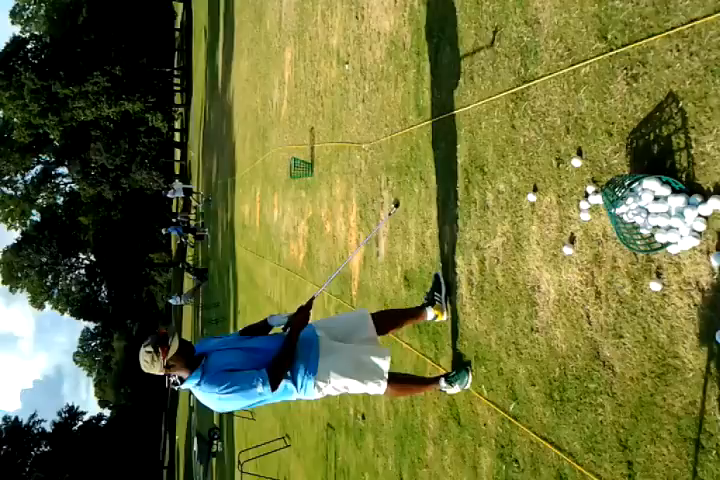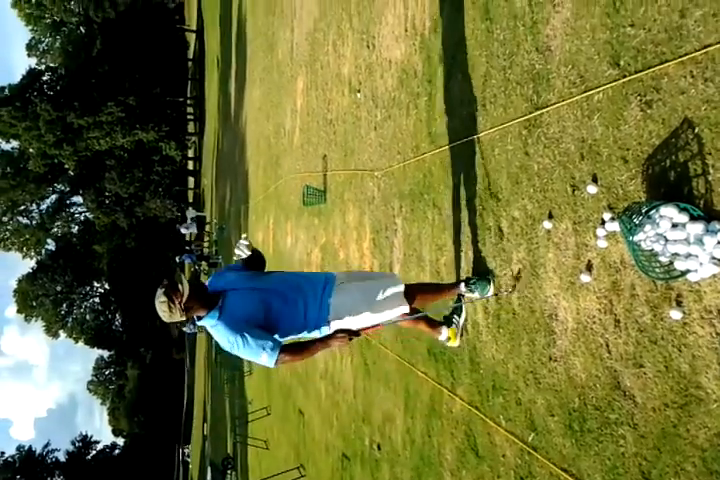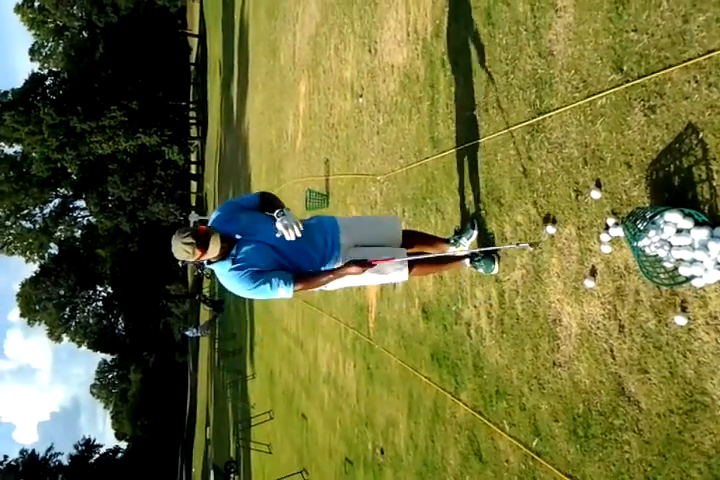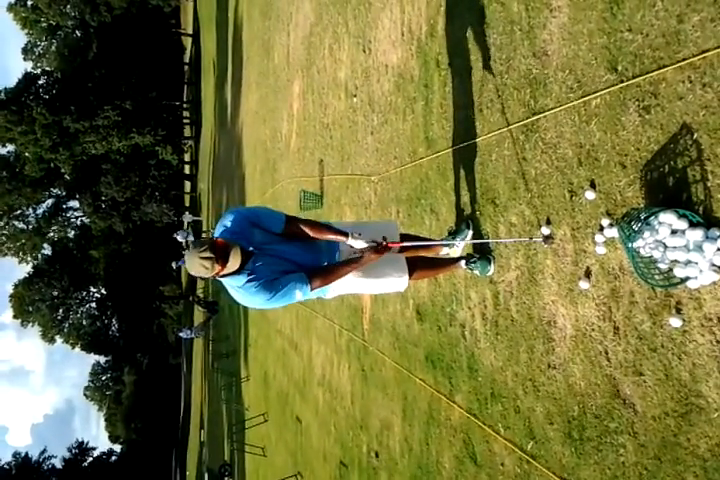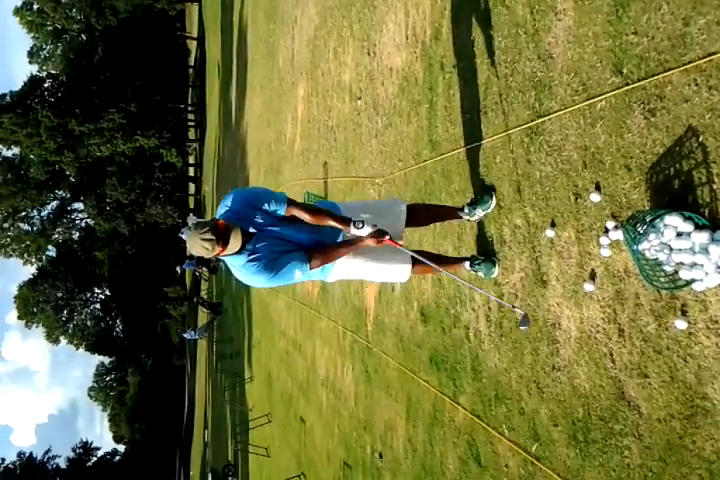
dt=1s
person 1, frame 1
left shoulder: (200, 350)
right shoulder: (216, 392)
right elbow: (273, 381)
left wrist: (268, 323)
right wrist: (293, 330)
left hip: (309, 337)
right hip: (315, 372)
left knee: (376, 321)
right knee: (384, 380)
left ankle: (429, 311)
right ankle: (442, 383)
person 1, frame 2
left shoulder: (217, 279)
right shoulder: (230, 334)
left elbow: (256, 267)
right elbow: (280, 355)
right wrist: (328, 342)
left hip: (324, 283)
right hip: (330, 311)
left knee: (396, 301)
right knee: (409, 296)
left ankle: (445, 331)
right ankle: (463, 288)
person 1, frame 3
left shoulder: (222, 216)
right shoulder: (240, 279)
left elbow: (263, 197)
right elbow: (295, 285)
left wrist: (281, 212)
right wrist: (344, 272)
left hip: (328, 230)
right hip: (331, 266)
left knee: (402, 238)
right knee: (407, 265)
left ankle: (451, 245)
right ankle: (466, 261)
person 1, frame 4
left shoulder: (231, 222)
right shoulder: (254, 293)
left elbow: (296, 225)
right elbow: (315, 282)
left wrist: (349, 239)
right wrist: (363, 260)
left hip: (332, 237)
right hip: (333, 277)
left knee: (393, 241)
right knee: (407, 270)
left ankle: (444, 248)
right ankle: (462, 263)
person 1, frame 5
left shoulder: (236, 202)
right shoulder: (254, 271)
left elbow: (299, 210)
right elbow: (316, 260)
left wrist: (346, 224)
right wrist: (361, 243)
left hip: (333, 216)
right hip: (336, 256)
left knee: (408, 213)
right knee: (408, 264)
left ankle: (466, 212)
right ankle: (466, 263)
